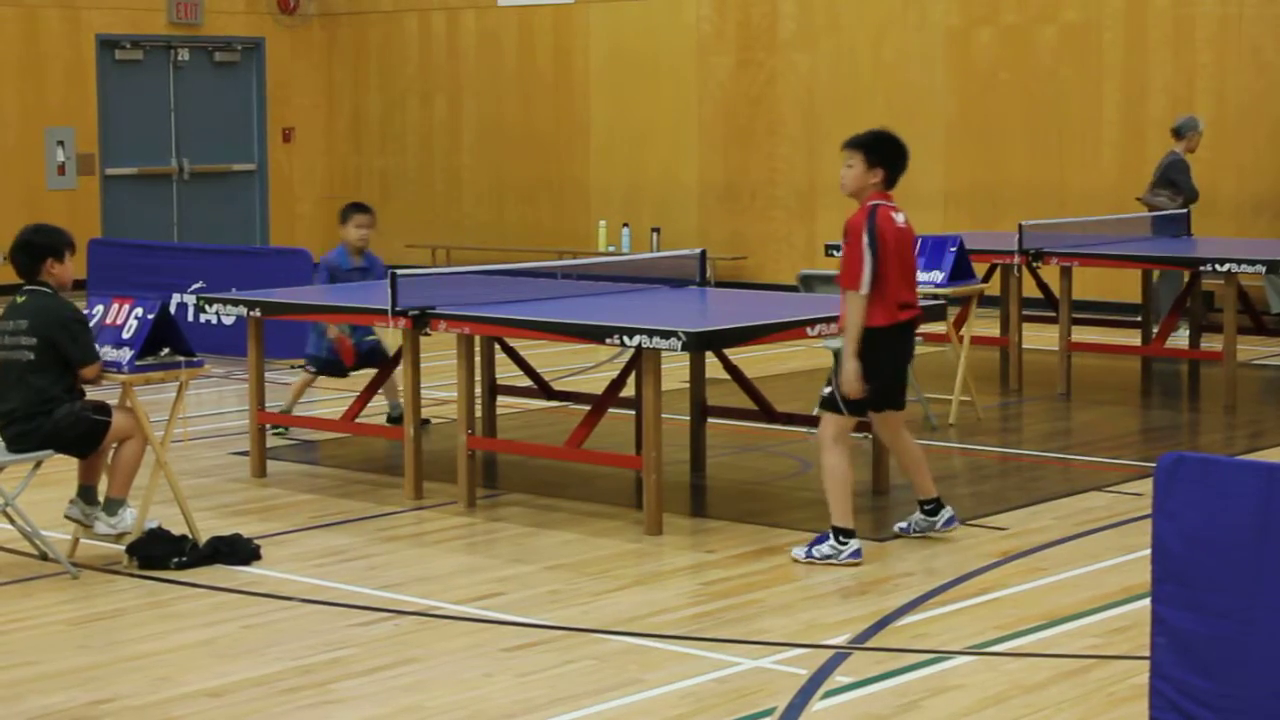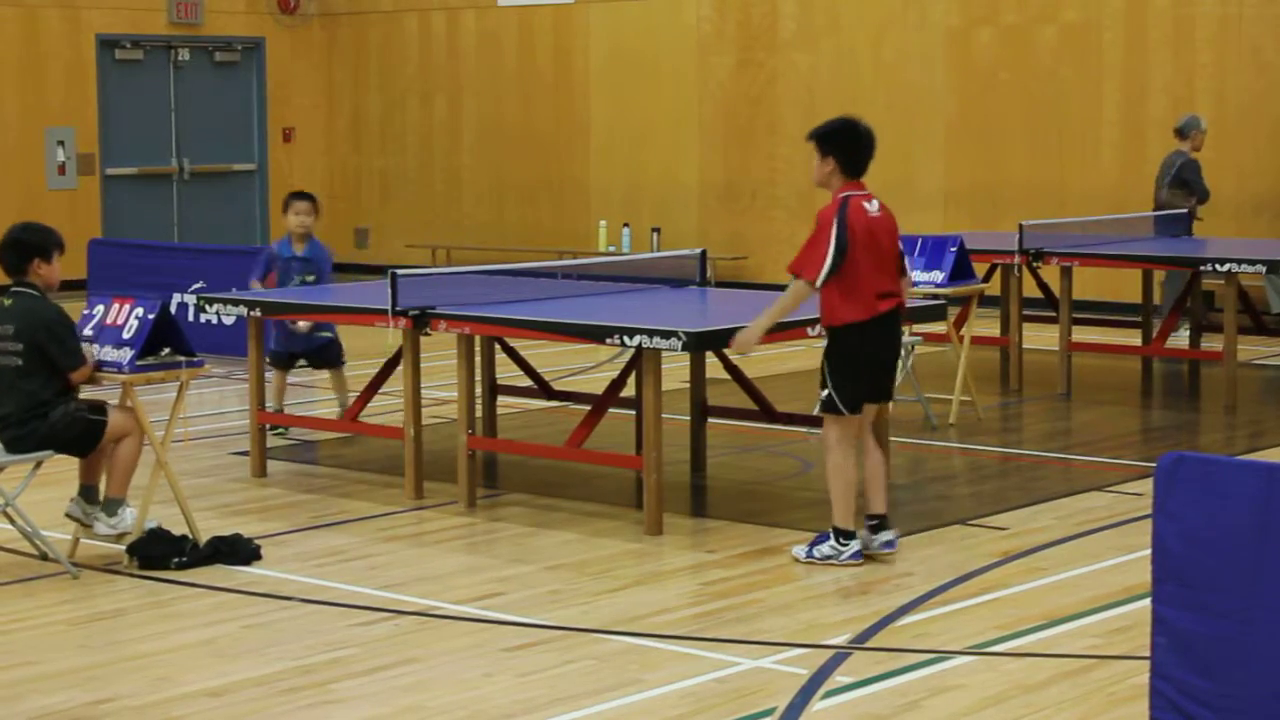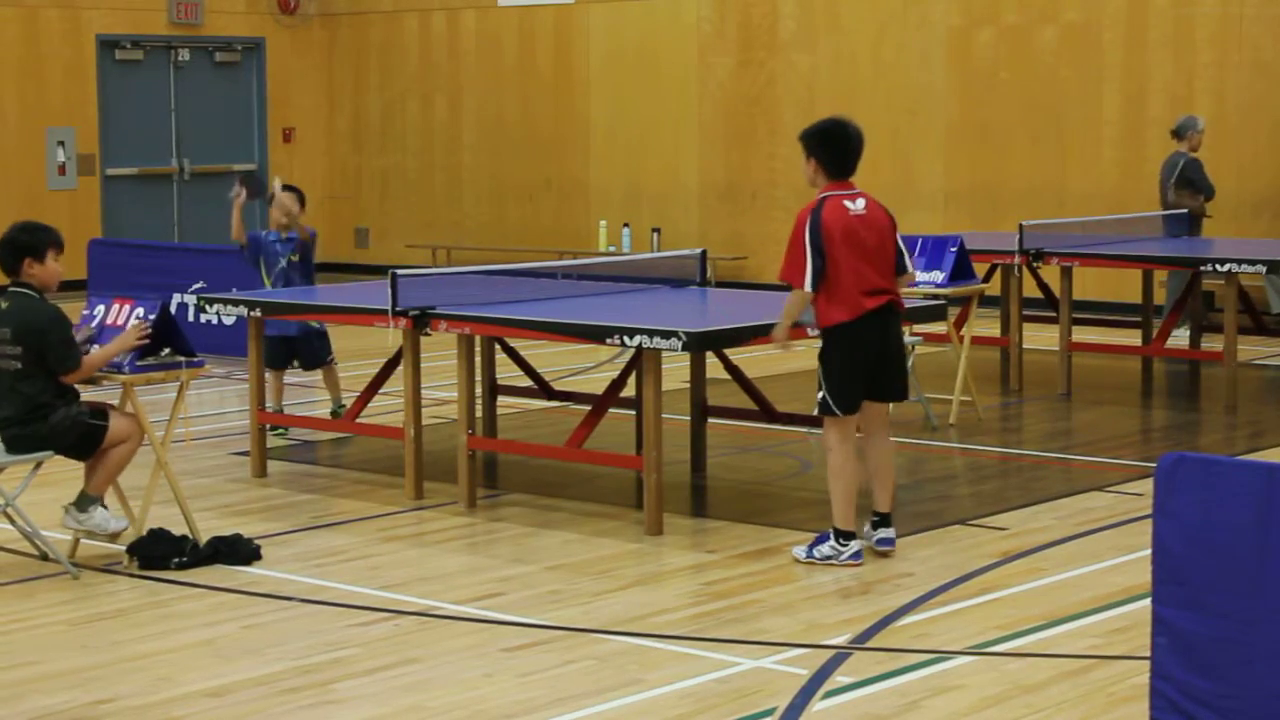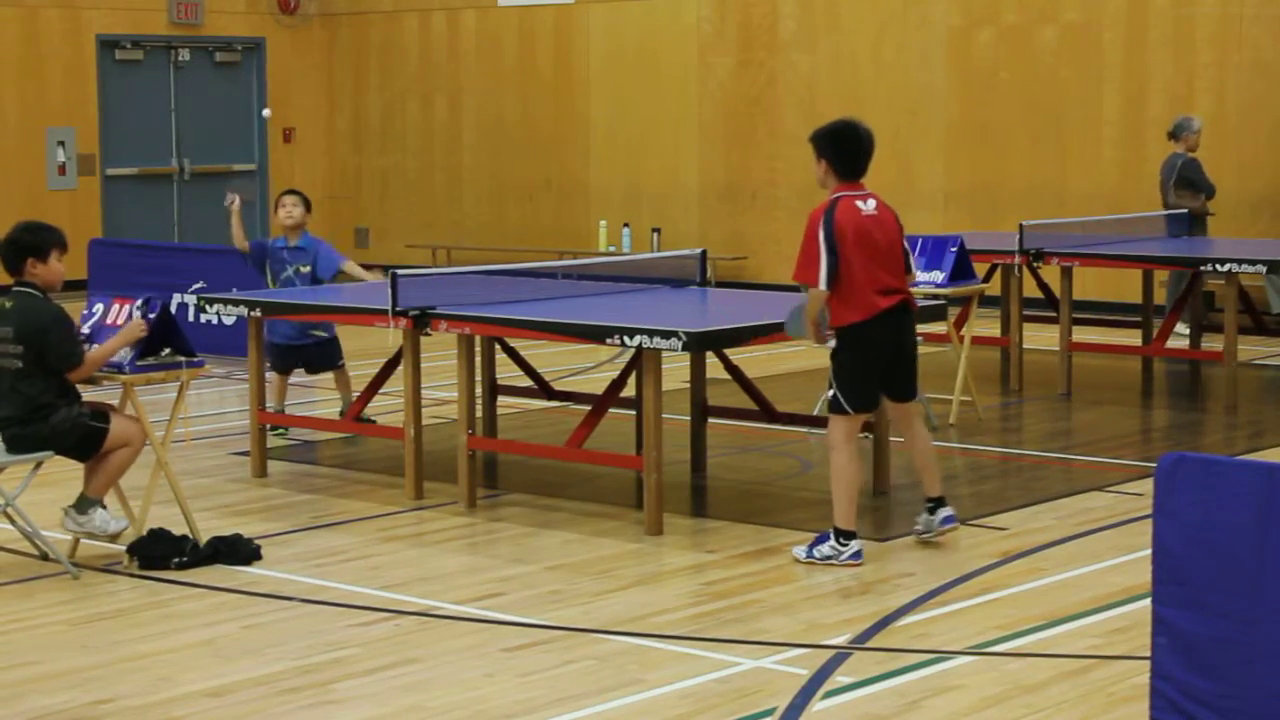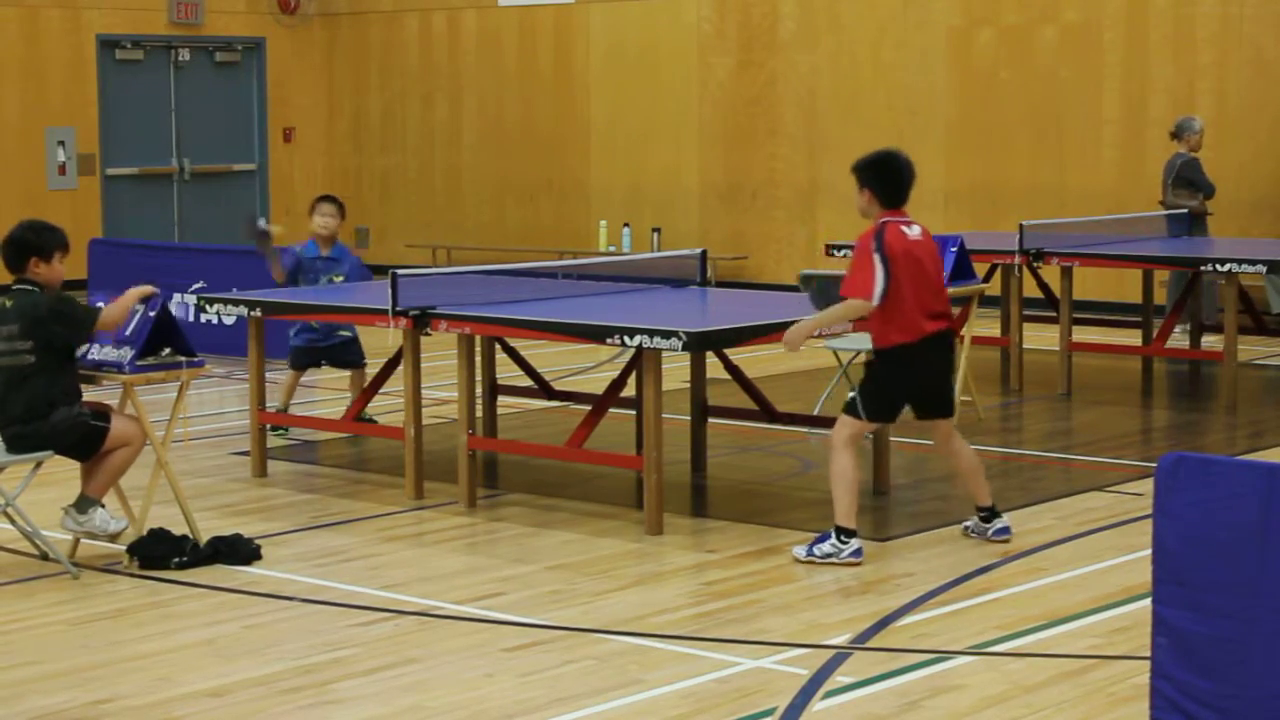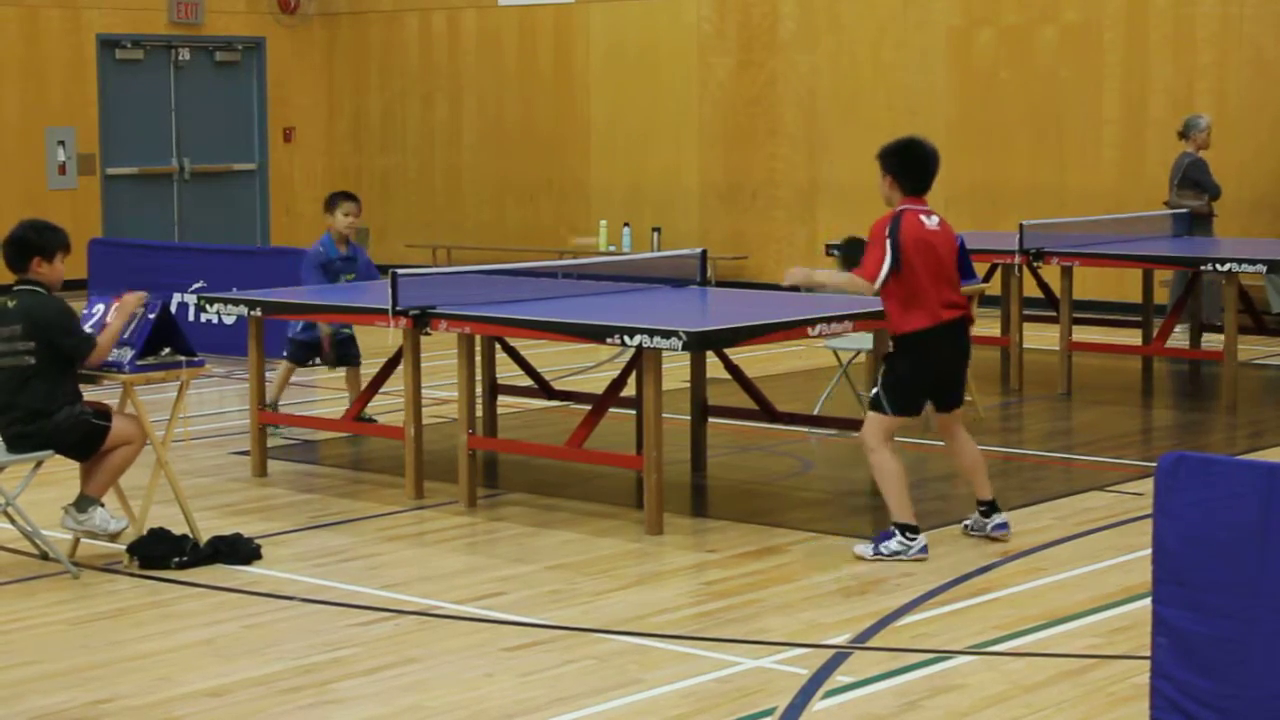
dt=0.3s
person 1, frame 1
left shoulder: (865, 222)
right shoulder: (900, 221)
left elbow: (858, 292)
left wrist: (848, 356)
left hip: (873, 339)
right hip: (900, 335)
left knee: (831, 435)
right knee: (891, 427)
left ankle: (842, 539)
right ankle: (933, 509)
person 1, frame 2
left shoulder: (836, 213)
right shoulder: (880, 210)
left elbow: (808, 282)
right elbow: (903, 278)
left wrist: (758, 327)
left hip: (853, 334)
right hip: (886, 329)
left knee: (837, 436)
right knee: (865, 432)
left ankle: (844, 540)
right ankle: (878, 527)
person 1, frame 3
left shoulder: (814, 216)
right shoulder: (878, 211)
left elbow: (804, 288)
right elbow: (904, 276)
left wrist: (785, 325)
left hip: (846, 333)
right hip: (887, 325)
left knee: (838, 437)
right knee: (876, 428)
left ankle: (844, 540)
right ankle: (882, 525)
person 1, frame 4
left shoulder: (827, 216)
right shoulder: (885, 211)
left elbow: (819, 289)
right elbow: (906, 274)
left wrist: (813, 323)
left hip: (861, 333)
right hip: (900, 324)
left knee: (842, 436)
right knee: (909, 420)
left ankle: (843, 540)
right ankle: (937, 507)
person 1, frame 5
left shoulder: (875, 240)
right shoulder: (922, 237)
left elbow: (862, 303)
left wrist: (811, 325)
left hip: (900, 355)
right hip: (938, 347)
left knee: (843, 440)
right knee: (948, 435)
left ankle: (843, 539)
right ankle: (990, 517)
person 1, frame 6
left shoulder: (890, 226)
right shoulder: (943, 228)
left elbow: (866, 283)
left wrist: (812, 277)
left hip: (917, 344)
right hip: (954, 338)
left knee: (875, 438)
right knee: (952, 428)
left ankle: (907, 535)
right ankle: (990, 514)
person 2, frame 1
right shoulder: (60, 310)
right elbow: (90, 372)
left wrist: (70, 376)
right hip: (44, 423)
left knee: (101, 416)
right knee: (136, 425)
left ankle: (86, 503)
right ankle: (112, 514)
person 2, frame 2
right shoulder: (46, 313)
right elbow: (78, 374)
left wrist: (75, 355)
right wrist: (88, 358)
right hip: (39, 424)
left knee: (101, 415)
right knee: (131, 422)
left ankle: (87, 502)
right ankle: (112, 513)
person 2, frame 3
right shoulder: (43, 314)
right elbow: (72, 373)
left wrist: (70, 340)
right wrist: (119, 344)
right hip: (40, 425)
left knee: (106, 416)
right knee: (132, 427)
left ankle: (89, 505)
right ankle: (84, 509)
person 2, frame 4
right shoulder: (45, 313)
right elbow: (76, 370)
left wrist: (70, 338)
right wrist: (121, 338)
right hip: (42, 424)
left knee: (107, 418)
right knee: (134, 432)
left ankle: (89, 506)
right ankle: (84, 511)
person 2, frame 5
right shoulder: (50, 305)
right elbow: (107, 320)
right wrist: (134, 294)
right hip: (44, 424)
left knee: (105, 416)
right knee: (134, 431)
left ankle: (88, 507)
right ankle: (84, 511)
person 2, frame 6
right shoulder: (49, 308)
right elbow: (93, 355)
right wrist: (124, 312)
right hip: (46, 423)
left knee: (103, 418)
right knee: (134, 431)
left ankle: (87, 506)
right ankle: (84, 509)
person 3, frame 1
left shoulder: (375, 264)
right shoulder: (330, 262)
right wrist: (332, 328)
left hip: (360, 328)
right hip: (330, 329)
left knee: (384, 365)
right knee: (311, 374)
left ankle: (395, 412)
right ankle: (285, 413)
person 3, frame 2
left shoulder: (321, 254)
right shoulder: (274, 252)
right elbow: (256, 280)
left wrist: (311, 318)
right wrist: (259, 290)
left hip: (317, 324)
right hip: (282, 322)
left knee: (335, 365)
right knee: (280, 369)
left ankle: (345, 411)
right ankle: (278, 414)
person 3, frame 3
left shoulder: (304, 237)
right shoulder: (264, 240)
left elbow: (305, 233)
right elbow: (238, 237)
left wrist: (293, 213)
right wrist: (237, 205)
right hip: (276, 318)
left knee: (326, 364)
right knee: (276, 368)
left ankle: (338, 408)
right ankle: (276, 414)
person 3, frame 4
left shoulder: (316, 247)
right shoulder: (270, 248)
left elbow: (341, 262)
right elbow: (240, 244)
left wrist: (366, 276)
right wrist: (235, 211)
left hip: (316, 323)
right hip: (283, 325)
left knee: (337, 367)
right knee: (282, 371)
left ankle: (349, 409)
right ankle: (277, 414)
person 3, frame 5
left shoulder: (347, 256)
right shoulder: (298, 254)
right elbow: (280, 278)
right wrist: (273, 259)
left hip: (340, 325)
right hip: (307, 326)
left knee: (358, 366)
right knee: (296, 370)
left ankle: (356, 411)
right ankle: (281, 413)
person 3, frame 6
left shoulder: (358, 254)
right shoulder: (316, 254)
right wrist: (322, 322)
left hip: (341, 322)
right hip: (310, 322)
left knee: (353, 364)
right knee: (291, 363)
right ankle: (270, 407)
person 4, frame 1
left shoulder: (1170, 160)
right shoulder: (1177, 163)
left elbow: (1182, 194)
right elbow: (1192, 195)
left wrist: (1178, 199)
right wrist: (1180, 200)
left hip: (1167, 223)
right hip: (1171, 224)
left knee: (1168, 271)
right knee: (1174, 272)
left ankle: (1154, 317)
person 4, frame 2
left shoulder: (1170, 159)
right shoulder: (1188, 163)
right elbow: (1203, 196)
left wrist: (1186, 200)
right wrist: (1189, 200)
left hip: (1167, 221)
right hip: (1176, 224)
left knee: (1176, 271)
right knee: (1178, 272)
left ankle: (1170, 318)
person 4, frame 3
left shoulder: (1170, 162)
right shoulder: (1190, 163)
right elbow: (1209, 193)
left wrist: (1192, 197)
right wrist: (1196, 197)
left hip: (1172, 222)
right hip: (1186, 224)
left knee: (1180, 272)
right knee: (1182, 273)
left ankle: (1180, 320)
person 4, frame 4
left shoulder: (1168, 163)
right shoulder: (1189, 163)
right elbow: (1210, 191)
left wrist: (1191, 195)
right wrist: (1197, 195)
left hip: (1175, 223)
right hip: (1190, 225)
left knee: (1179, 271)
right ankle: (1179, 318)
person 4, frame 5
left shoulder: (1171, 163)
right shoulder: (1189, 163)
right elbow: (1209, 191)
left wrist: (1191, 195)
right wrist: (1197, 195)
left hip: (1175, 224)
right hip: (1191, 225)
left knee: (1179, 272)
right knee: (1207, 273)
left ankle: (1176, 320)
right ankle: (1205, 323)
person 4, frame 6
left shoulder: (1180, 162)
right shoulder: (1196, 163)
right elbow: (1215, 192)
left wrist: (1198, 197)
right wrist: (1203, 196)
right hip: (1197, 226)
left knee: (1183, 272)
right knee: (1210, 274)
left ankle: (1178, 320)
right ankle: (1211, 324)
